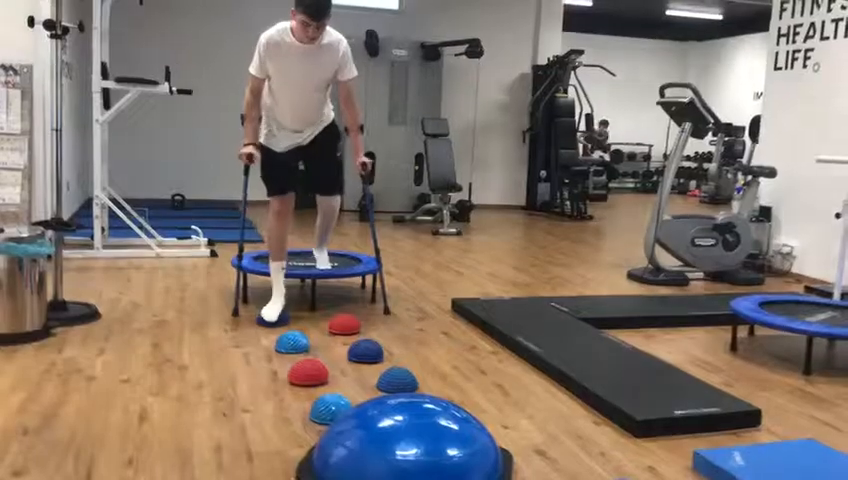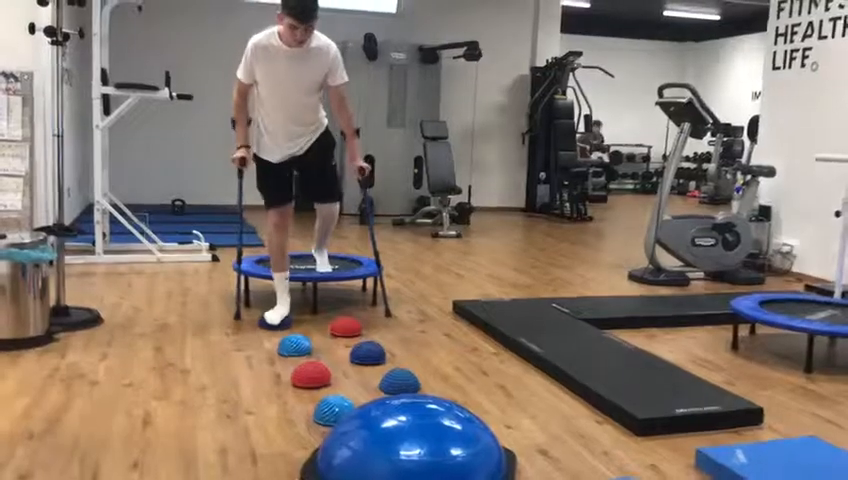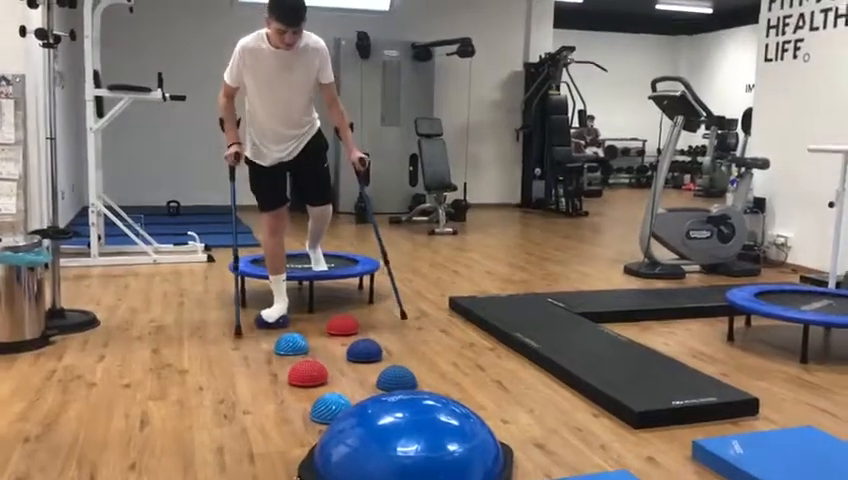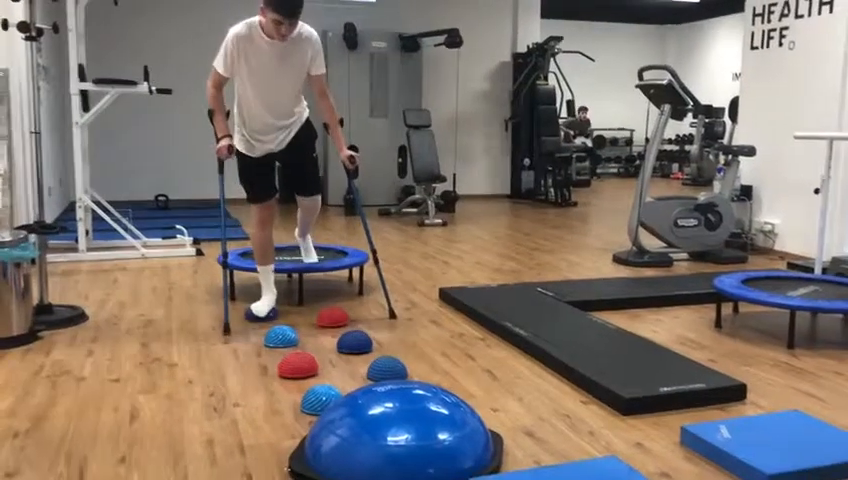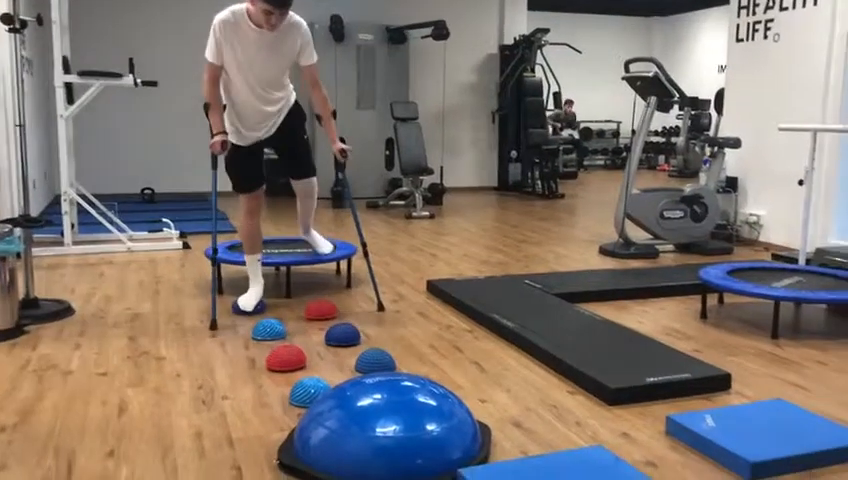
dt=0.3s
person 1, frame 1
left shoulder: (338, 46)
right shoulder: (270, 41)
left elbow: (347, 100)
right elbow: (254, 93)
left wrist: (358, 151)
right wrist: (250, 141)
left hip: (320, 131)
right hip: (277, 135)
left knee: (330, 201)
right knee: (280, 207)
left ankle: (320, 249)
right ankle: (278, 293)
person 1, frame 2
left shoulder: (327, 50)
right shoulder: (258, 46)
left elbow: (340, 105)
right elbow: (241, 96)
left wrist: (354, 155)
right wrist: (242, 144)
left hip: (314, 139)
right hip: (271, 146)
left knee: (329, 207)
right knee: (279, 218)
left ankle: (320, 250)
right ankle: (282, 300)
person 1, frame 3
left shoulder: (317, 48)
right shoulder: (247, 49)
left elbow: (332, 101)
right elbow: (226, 97)
left wrist: (351, 148)
right wrist: (233, 141)
left hip: (307, 140)
right hip: (262, 149)
left knee: (323, 208)
right knee: (273, 221)
left ankle: (313, 247)
right ankle: (280, 301)
person 1, frame 4
left shoulder: (309, 39)
right shoulder: (239, 37)
left elbow: (322, 95)
right elbow: (214, 87)
left wrist: (341, 146)
right wrist: (224, 134)
left hip: (296, 129)
right hip: (251, 138)
left knee: (311, 199)
right knee: (263, 213)
left ankle: (303, 236)
right ankle: (268, 293)
person 1, frame 5
left shoulder: (298, 28)
left elbow: (314, 85)
right elbow: (211, 80)
left wrist: (333, 138)
right wrist: (218, 130)
left hip: (284, 113)
right hip: (240, 125)
left knee: (307, 183)
right knee: (251, 202)
left ankle: (307, 230)
right ankle: (255, 283)
